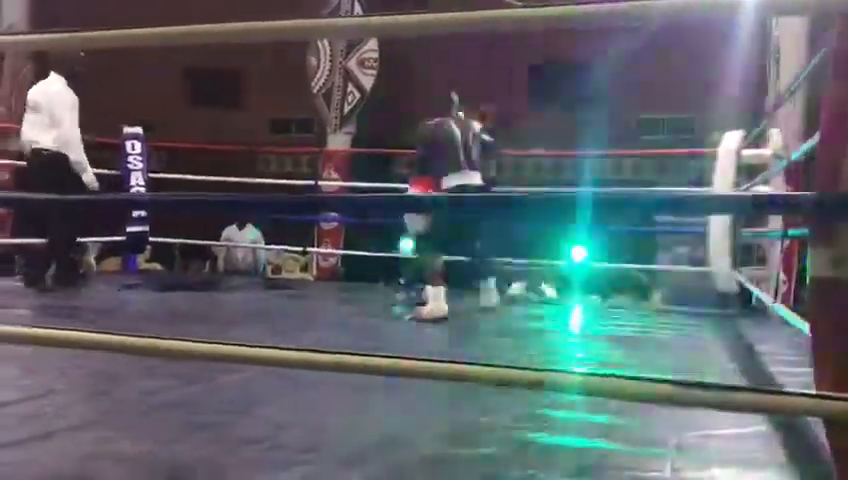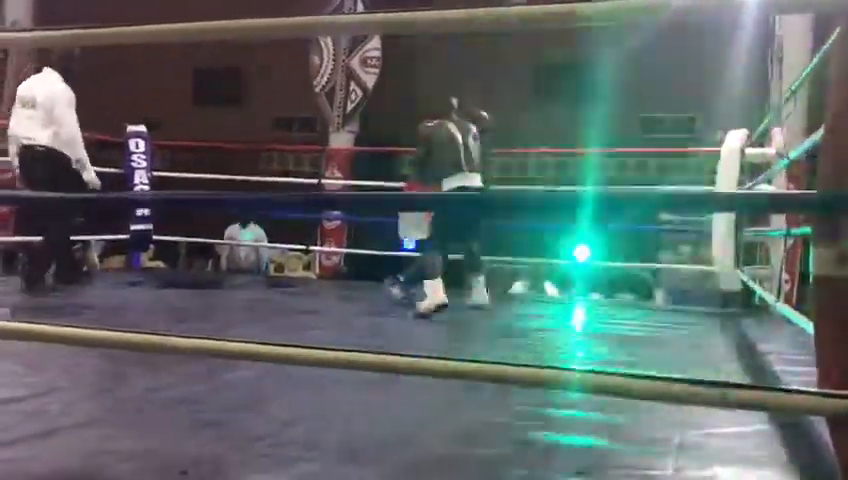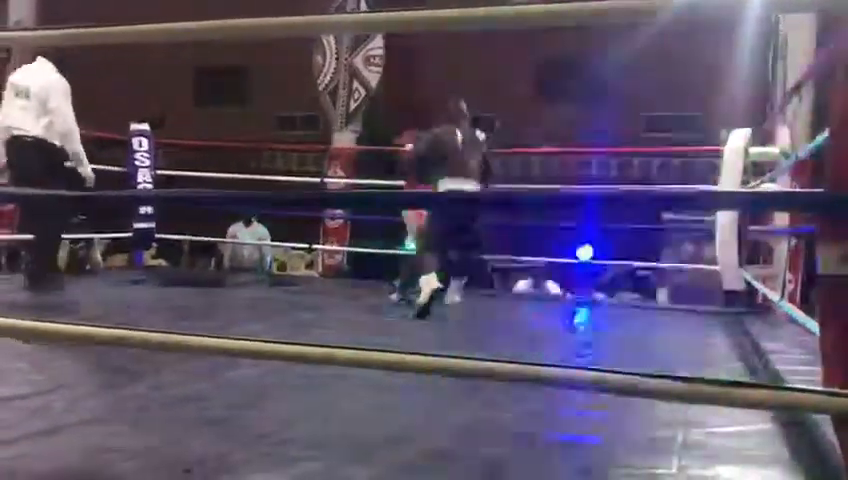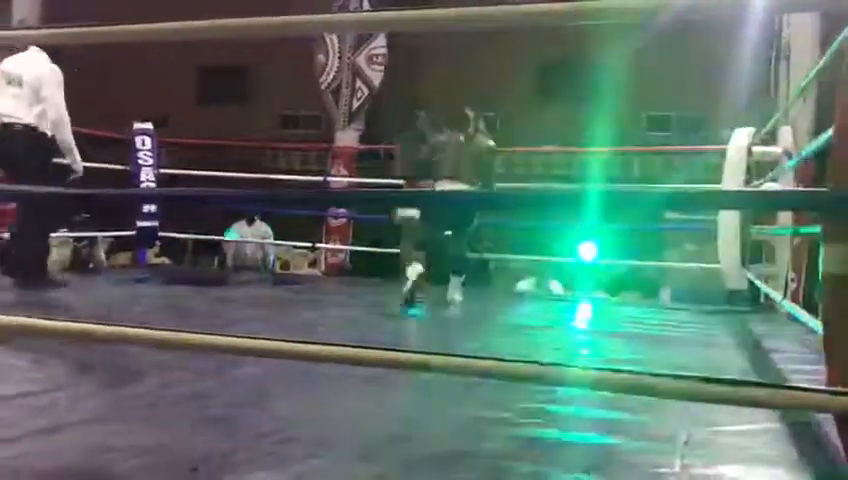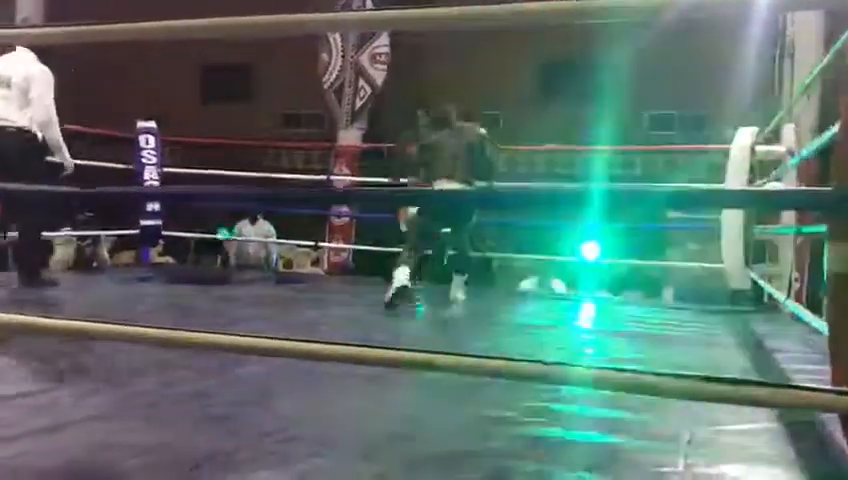
dt=0.1s
person 1, frame 1
left shoulder: (36, 90)
right shoulder: (64, 94)
left elbow: (26, 132)
right elbow: (70, 138)
right wrist: (87, 174)
left hip: (36, 160)
right hip: (56, 162)
left knee: (58, 220)
right knee: (66, 221)
left ankle: (66, 272)
right ankle: (35, 272)
person 1, frame 2
left shoulder: (26, 86)
right shoulder: (61, 90)
left elbow: (13, 129)
right elbow: (70, 135)
left wrist: (17, 164)
right wrist: (88, 172)
left hip: (28, 157)
right hip: (51, 159)
left knee: (55, 218)
right knee: (60, 219)
left ankle: (67, 269)
right ankle: (35, 274)
person 1, frame 3
right shoulder: (55, 81)
right elbow: (66, 127)
right wrist: (84, 166)
right hip: (41, 151)
left knee: (35, 212)
right knee: (52, 213)
left ankle: (41, 270)
right ankle: (39, 273)
person 1, frame 4
right shoulder: (49, 70)
right elbow: (57, 116)
right wrist: (74, 157)
right hip: (32, 141)
left knee: (30, 204)
right knee: (42, 207)
right ankle: (32, 272)
person 1, frame 5
right shoulder: (38, 71)
right elbow: (46, 118)
right wrist: (64, 156)
right hip: (22, 143)
right knee: (34, 209)
right ankle: (30, 272)
person 2, frame 1
left shoulder: (431, 127)
right shoulder: (473, 126)
left elbow: (422, 162)
right elbow: (491, 147)
left hip: (454, 190)
right hip: (477, 188)
left knee: (431, 244)
right knee: (474, 242)
left ankle: (435, 303)
right ankle: (489, 294)
person 2, frame 2
left shoulder: (430, 130)
right shoulder: (472, 128)
left elbow: (419, 163)
left hip: (454, 191)
right hip: (475, 189)
left knee: (434, 245)
right knee: (470, 241)
left ankle: (434, 295)
right ankle: (478, 293)
person 2, frame 3
left shoulder: (437, 134)
right shoulder: (479, 137)
left elbow: (416, 162)
right elbow: (488, 175)
left hip: (447, 195)
left knee: (430, 247)
right knee: (465, 245)
left ankle: (430, 284)
right ankle: (454, 291)
person 2, frame 4
left shoulder: (441, 139)
right shoulder: (484, 144)
left elbow: (419, 166)
right elbow: (486, 182)
left knee: (415, 241)
right knee: (458, 244)
left ankle: (415, 273)
right ankle: (454, 290)
person 2, frame 5
left shoulder: (433, 138)
right shoulder: (477, 134)
left elbow: (416, 167)
right elbow: (488, 172)
left knee: (413, 244)
right knee: (461, 241)
left ankle: (400, 281)
right ankle: (458, 289)
